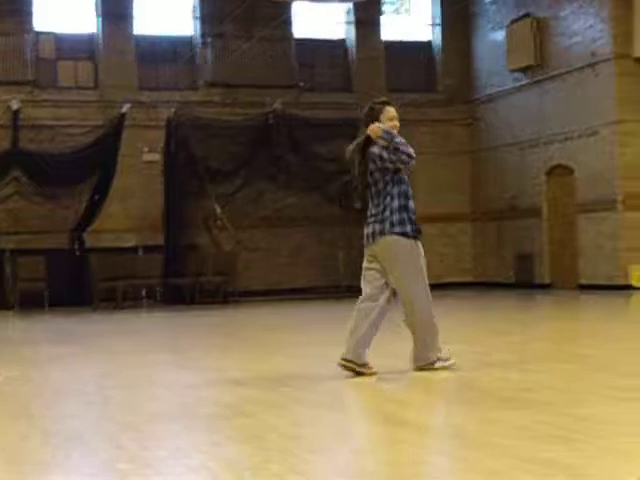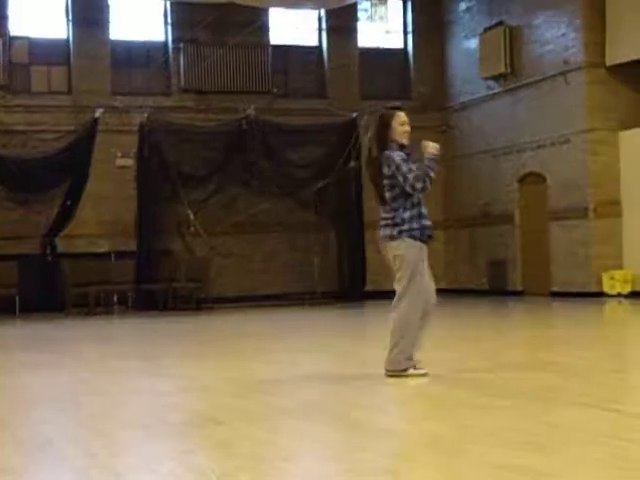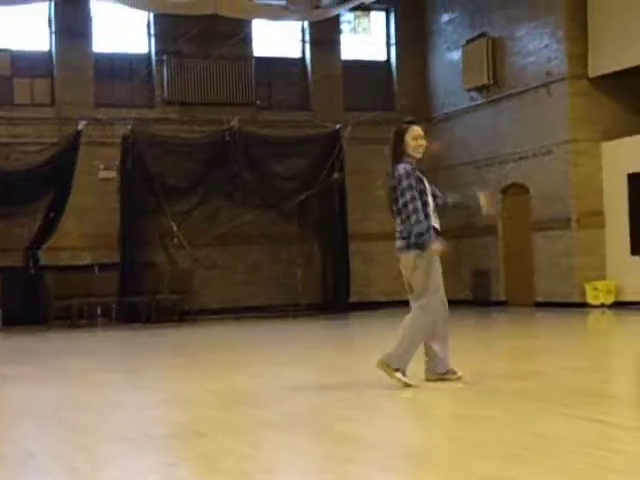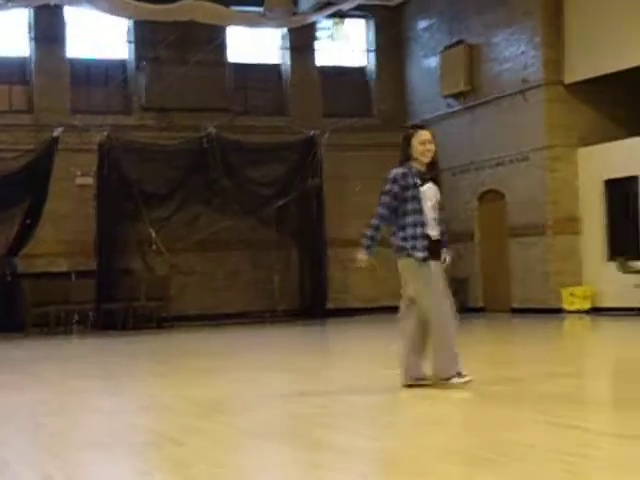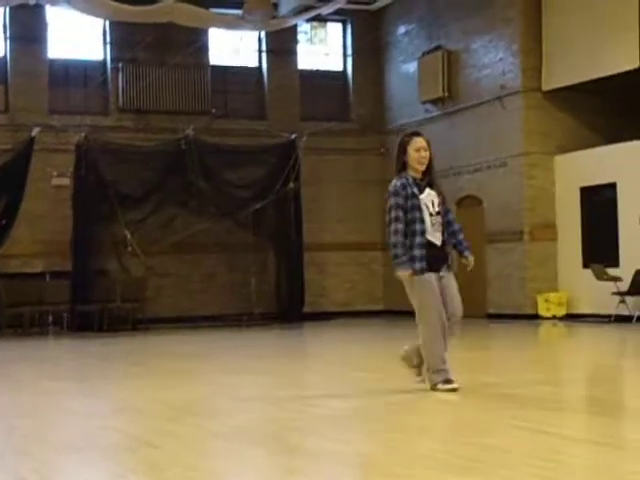
dt=0.3s
person 1, frame 1
left shoulder: (374, 152)
right shoulder: (377, 152)
right elbow: (408, 158)
left wrist: (386, 135)
right wrist: (386, 134)
left hip: (376, 235)
right hip: (395, 233)
left knee: (373, 296)
right knee: (416, 296)
left ankle: (354, 354)
right ankle: (427, 355)
person 1, frame 2
left shoulder: (389, 157)
right shoulder: (394, 158)
left elbow: (411, 179)
right elbow: (419, 184)
left wrist: (413, 151)
right wrist: (430, 157)
left hip: (396, 235)
right hip: (406, 235)
left knee: (424, 295)
right knee: (410, 299)
left ankle: (402, 353)
right ankle: (399, 362)
person 1, frame 3
left shoulder: (413, 172)
right shoulder: (404, 171)
left elbow: (437, 200)
right elbow: (411, 210)
left wrist: (472, 199)
right wrist: (430, 240)
left hip: (421, 248)
right hip: (418, 247)
left knee: (438, 309)
right knee: (426, 308)
left ankle: (438, 366)
right ankle: (395, 360)
person 1, frame 4
left shoulder: (432, 178)
right shoulder: (400, 176)
right elbow: (383, 213)
left wrist: (444, 247)
right wrist: (367, 247)
left hip: (429, 253)
right hip: (414, 253)
left knee: (414, 314)
right knee: (441, 310)
left ankle: (413, 373)
right ankle: (447, 369)
person 1, frame 5
left shoulder: (431, 184)
right shoulder: (399, 187)
left elbow: (447, 219)
right elbow: (396, 226)
left wrist: (464, 250)
right wrist: (400, 263)
left hip: (440, 261)
right hip: (417, 262)
left knee: (455, 313)
right knee: (432, 320)
left ankle: (417, 355)
right ankle: (438, 375)
